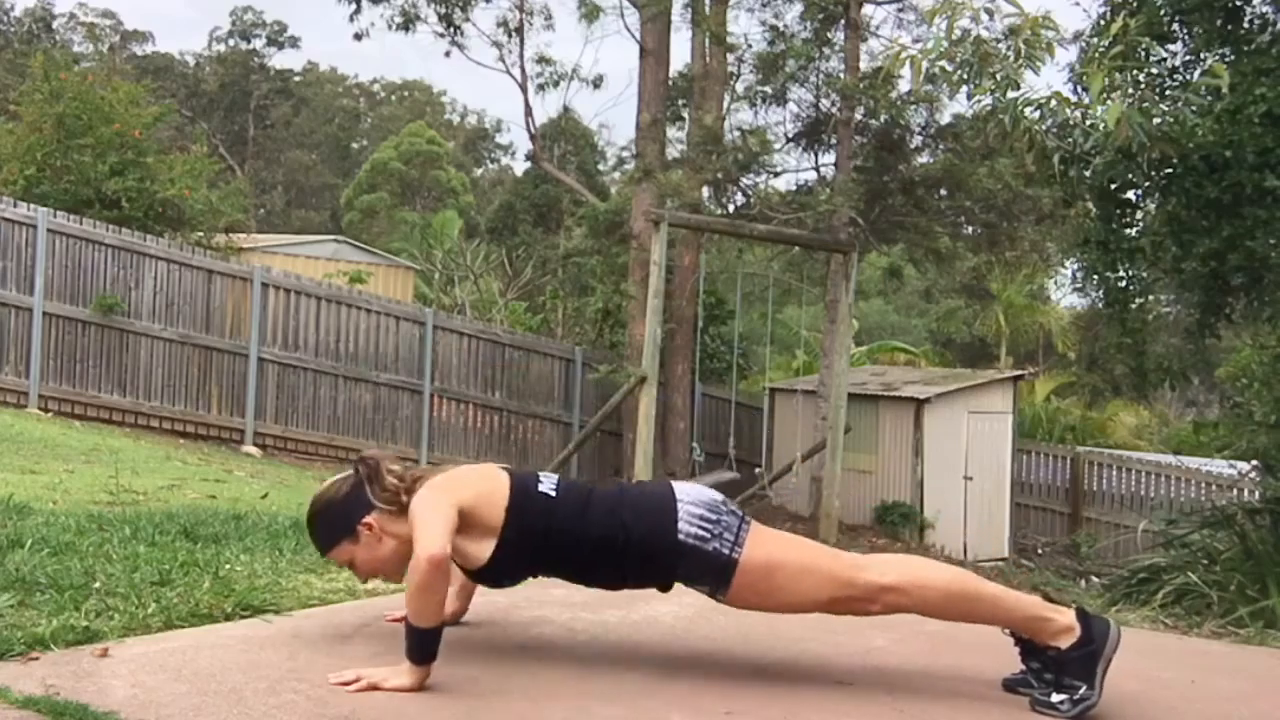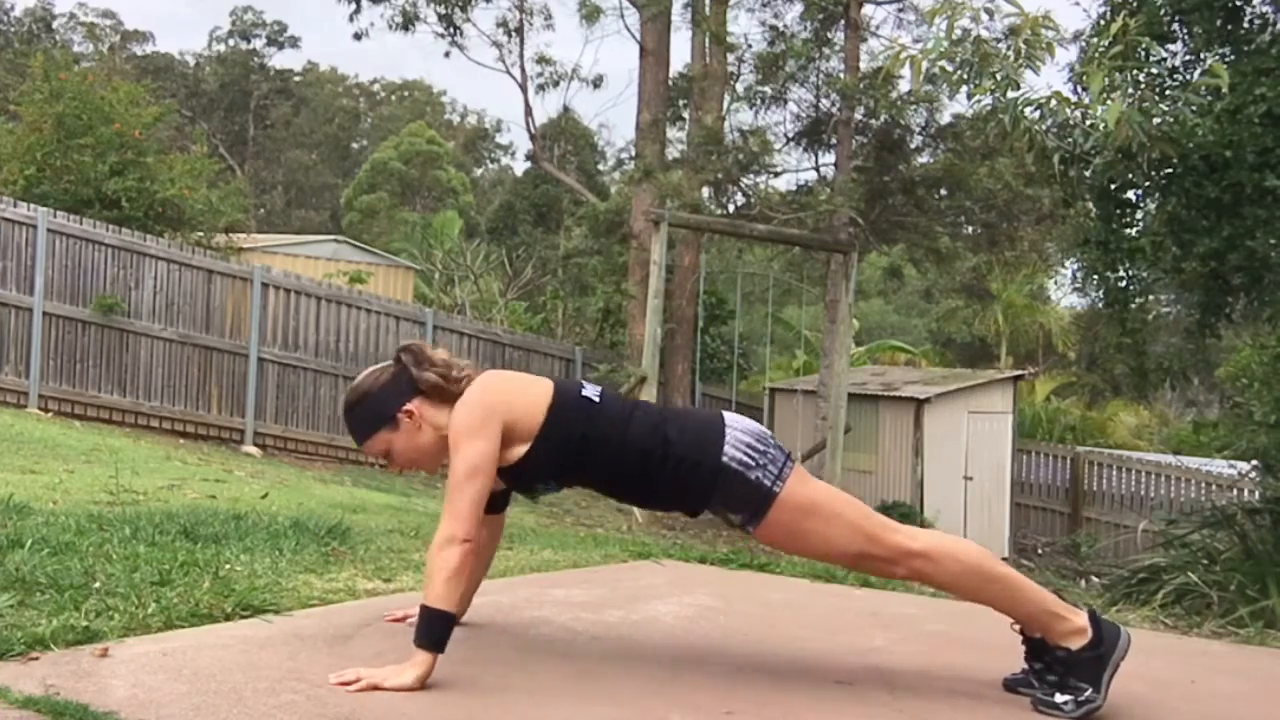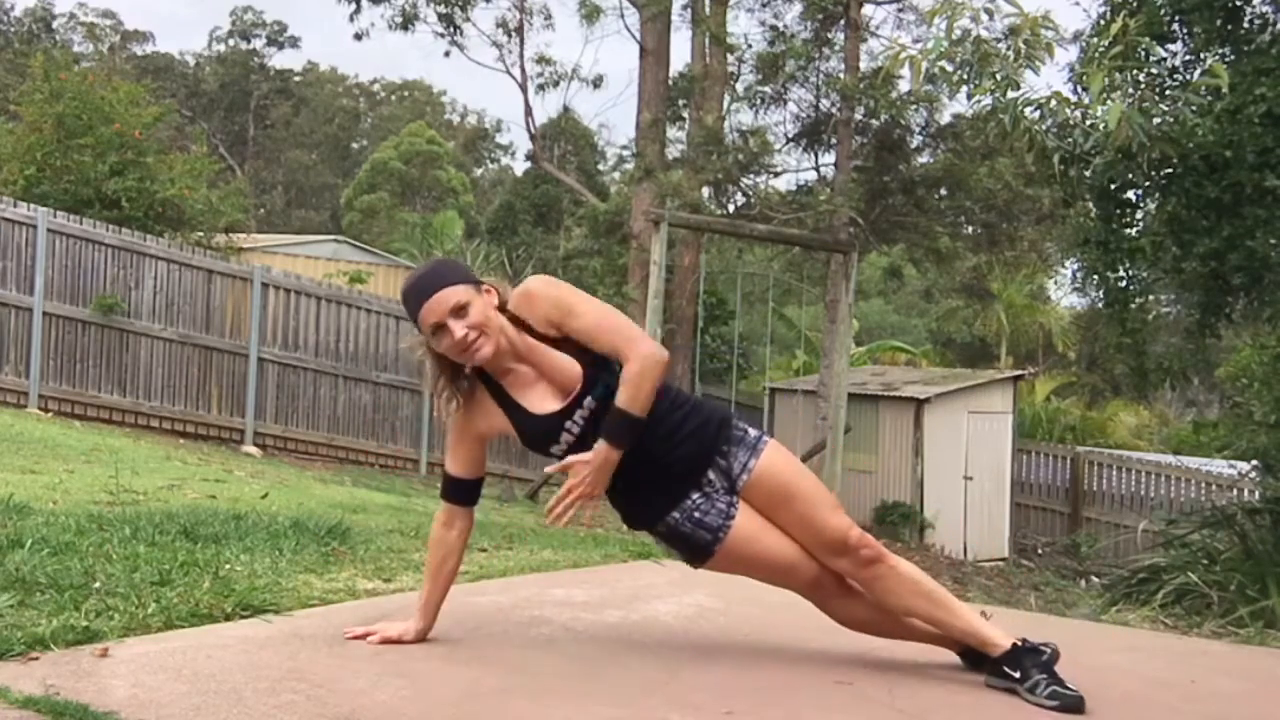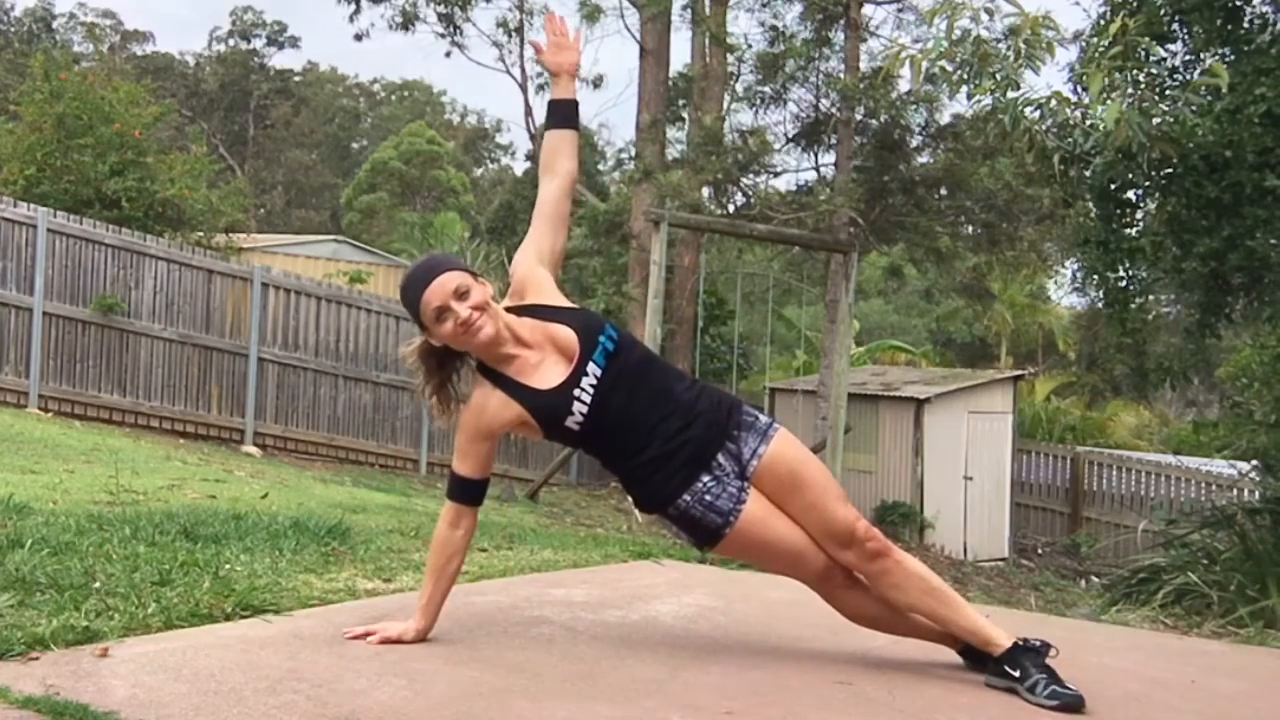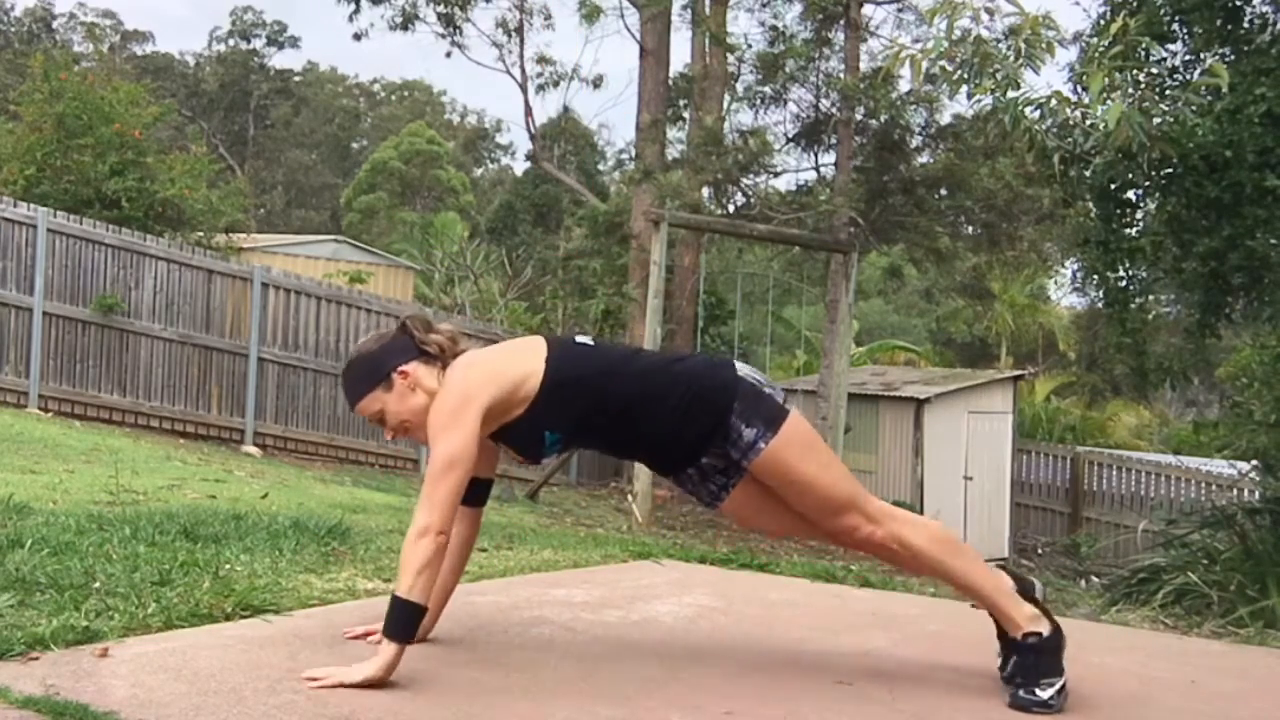
dt=1s
person 1, frame 1
left shoulder: (431, 499)
right shoulder: (452, 499)
left elbow: (431, 561)
right wrist: (440, 611)
left hip: (677, 531)
right hip: (666, 521)
left knee: (865, 585)
right knee: (858, 580)
left ankle: (1067, 630)
right ankle: (1044, 631)
person 1, frame 2
left shoulder: (476, 409)
right shoulder: (484, 419)
left elbow: (457, 538)
right elbow: (487, 525)
right wrist: (447, 608)
left hip: (714, 457)
right hip: (695, 464)
left knee: (892, 545)
right knee: (881, 550)
left ankle: (1078, 631)
right ankle: (1052, 634)
person 1, frame 3
left shoulder: (537, 301)
right shoulder: (473, 407)
left elbow: (649, 354)
right elbow: (454, 512)
left wrist: (608, 450)
right wrist: (421, 620)
left hip: (716, 441)
right hip: (669, 501)
left knee: (851, 549)
right knee: (827, 585)
left ankle: (1003, 648)
right ankle: (985, 652)
person 1, frame 4
left shoulder: (529, 285)
right shoulder: (489, 409)
left elbow: (556, 183)
right elbow: (459, 516)
left wrist: (564, 82)
right wrist: (420, 621)
left hip: (726, 425)
right hip: (685, 486)
left knee: (860, 543)
right knee: (831, 575)
left ankle: (1002, 648)
right ankle: (982, 649)
person 1, frame 5
left shoulder: (463, 384)
right shoulder: (472, 417)
left elbow: (429, 531)
right elbow: (460, 521)
left wrist: (388, 653)
right wrist: (420, 624)
left hip: (722, 402)
right hip: (691, 456)
left knee: (864, 520)
right knee: (843, 533)
left ankle: (1026, 625)
right ankle: (1003, 592)
